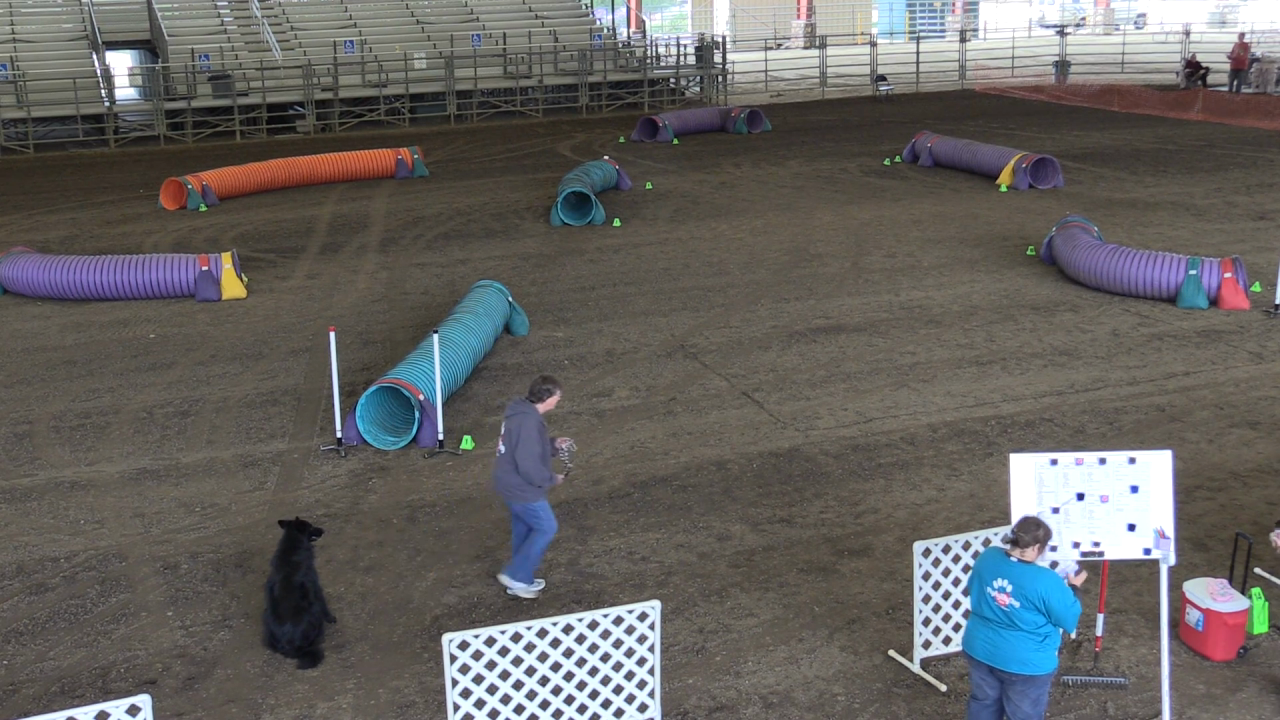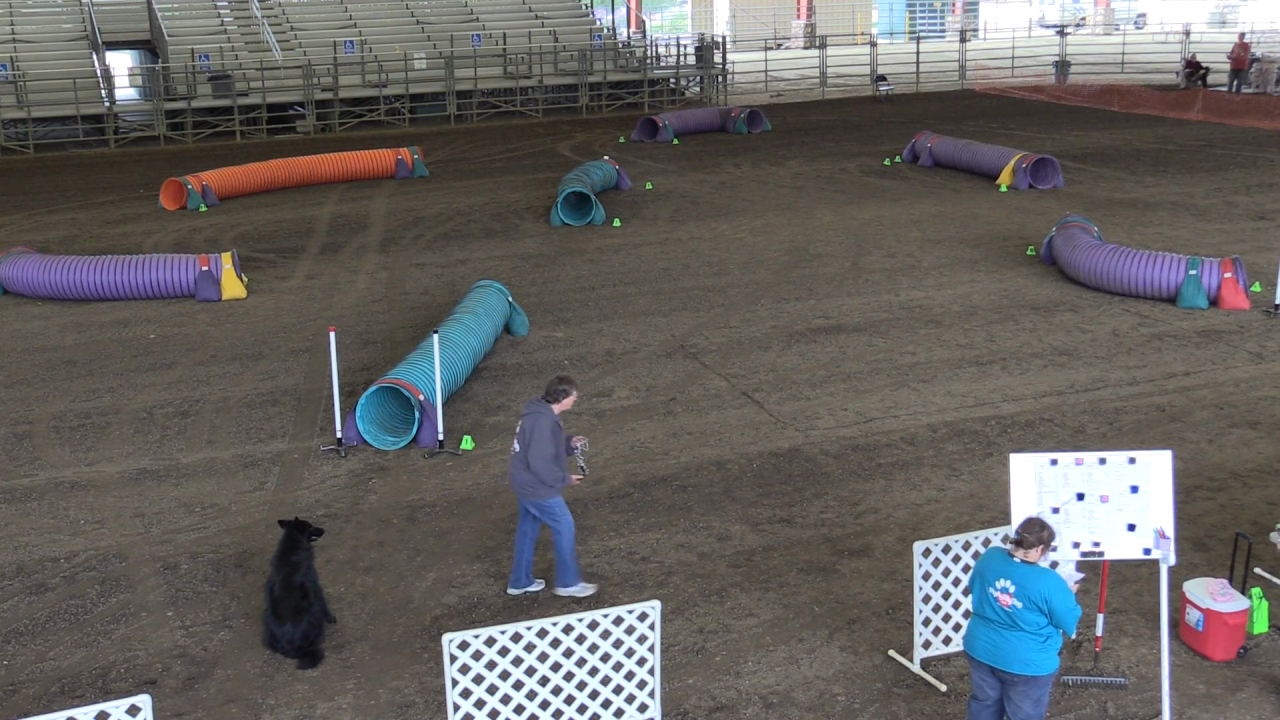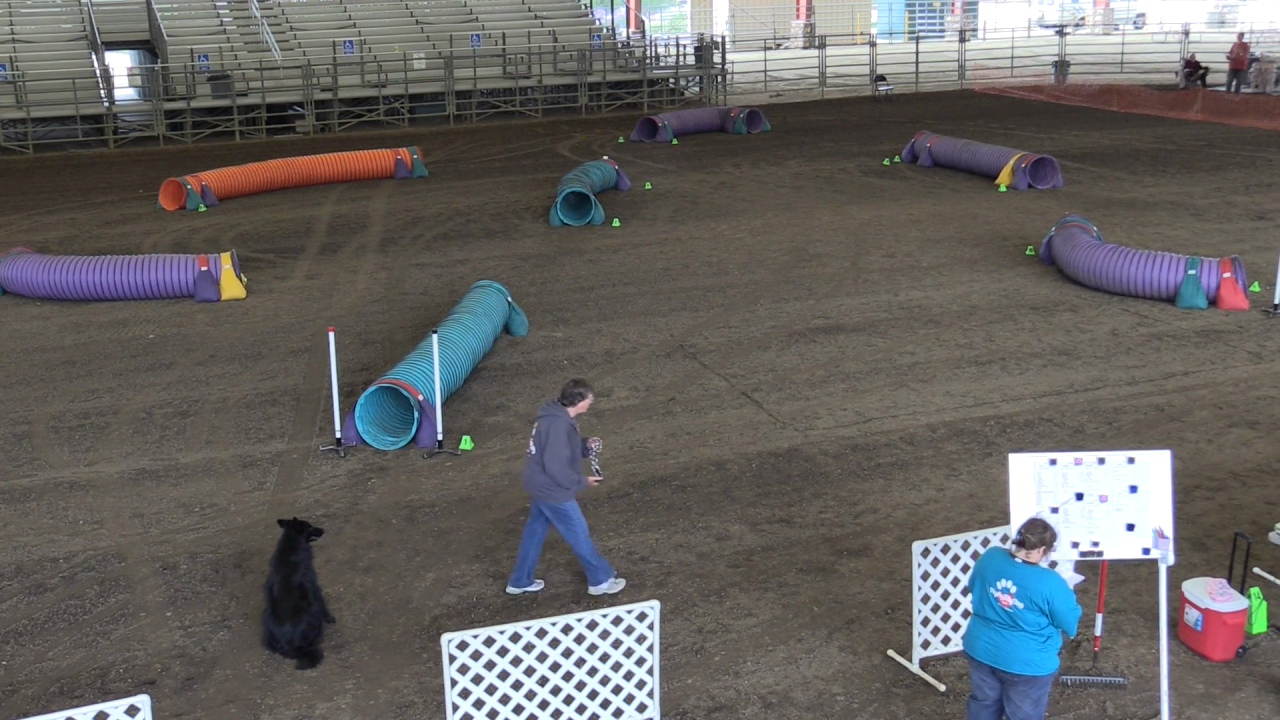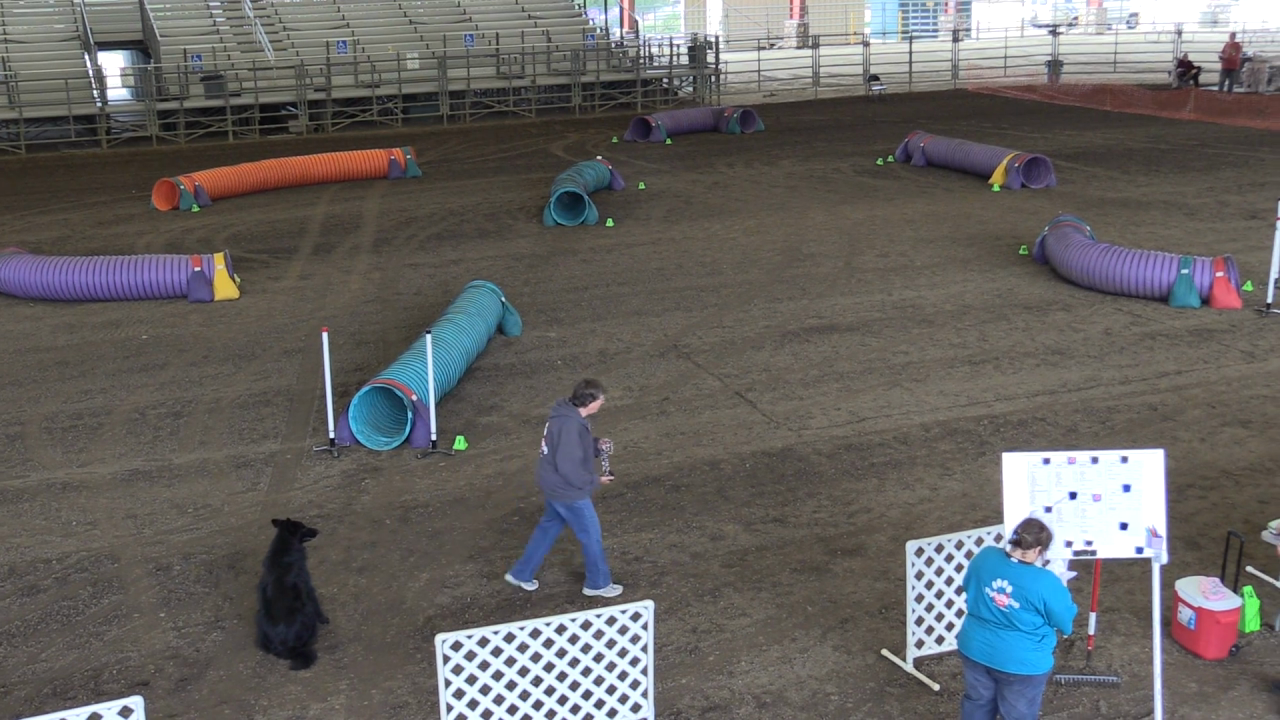
dt=0.1s
person 1, frame 1
left shoulder: (522, 412)
right shoulder: (528, 422)
right elbow: (529, 466)
left wrist: (554, 443)
right wrist: (551, 479)
left hip: (511, 483)
right hip: (521, 488)
left knee: (523, 530)
right knee: (547, 528)
left ankle: (520, 579)
right ankle: (518, 576)
person 1, frame 2
left shoulder: (541, 412)
right shoulder: (542, 422)
right elbow: (541, 465)
left wrist: (570, 443)
right wrist: (565, 479)
left hip: (526, 482)
right hip: (536, 487)
left knee: (528, 529)
right knee: (564, 528)
left ankle: (520, 582)
right ankle: (568, 582)
person 1, frame 3
left shoulder: (558, 415)
right shoulder: (558, 425)
right elbow: (556, 468)
left wrist: (586, 445)
right wrist: (582, 481)
left hip: (541, 484)
right hip: (552, 489)
left knee: (536, 529)
right knee: (578, 533)
left ankle: (519, 580)
right ankle: (600, 579)
person 1, frame 4
left shoulder: (569, 415)
right shoulder: (569, 426)
right elbow: (569, 469)
left wrist: (596, 445)
right wrist: (595, 481)
left hip: (556, 484)
right hip: (566, 489)
left knee: (550, 526)
right knee: (591, 533)
left ankle: (521, 573)
right ankle: (598, 583)
person 2, frame 1
left shoulder: (987, 558)
right shoulder: (1046, 581)
right elbow: (1068, 620)
right wrist: (1074, 587)
left hip: (980, 650)
right hip: (1025, 663)
left knee: (983, 702)
person 2, frame 2
left shoulder: (989, 557)
right shoulder: (1049, 582)
left elbow: (974, 589)
right elbow: (1069, 624)
right wrist: (1069, 594)
left hip: (981, 650)
right hip: (1026, 664)
left knee: (984, 702)
person 2, frame 3
left shoulder: (990, 557)
right shoulder: (1050, 583)
left elbow: (974, 588)
right elbow: (1070, 625)
right wrist: (1067, 596)
left hip: (981, 650)
right hip: (1026, 664)
left knee: (983, 702)
person 2, frame 4
left shoulder: (985, 557)
right shoulder: (1046, 583)
left elbow: (969, 588)
right elbow: (1065, 624)
right wrist: (1060, 593)
left hip: (976, 649)
right hip: (1021, 663)
left knee: (977, 701)
